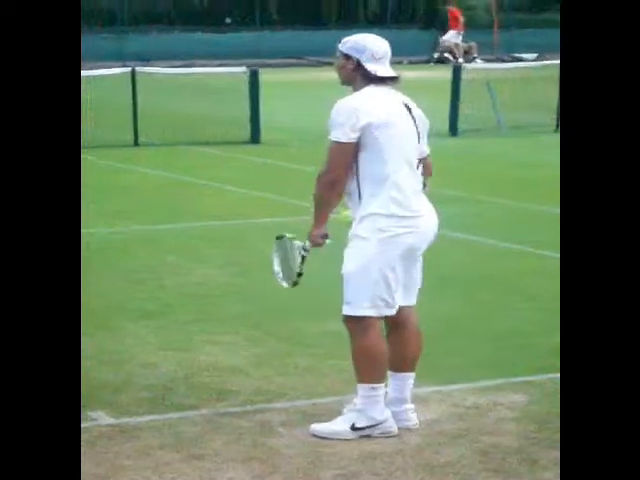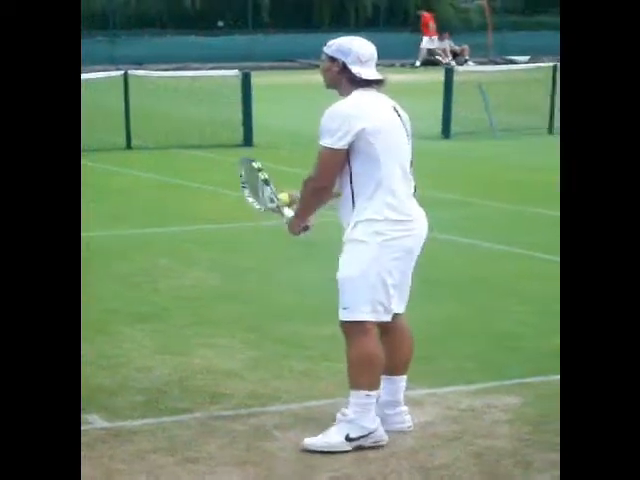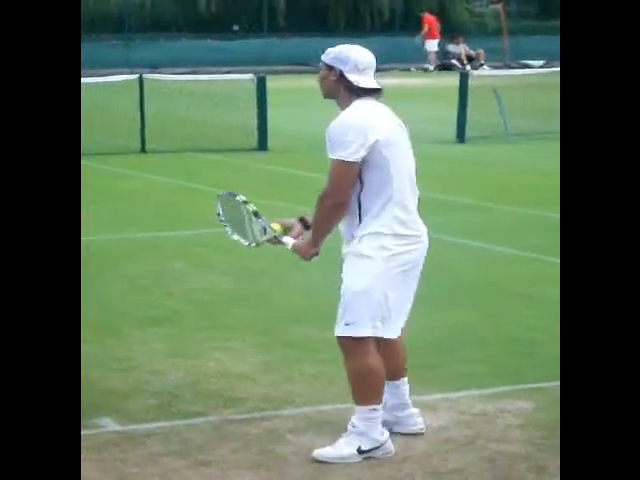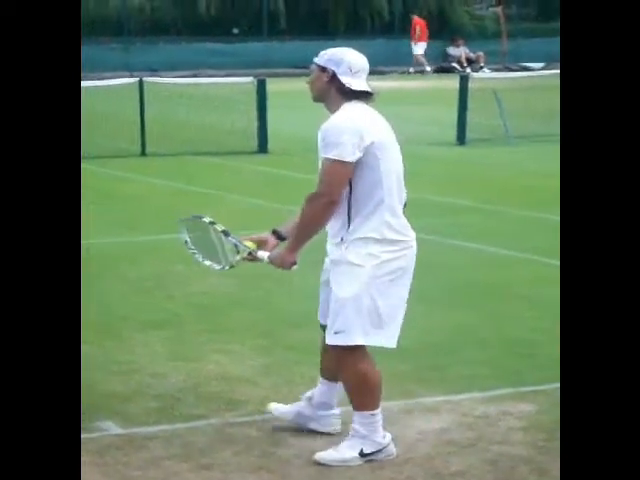
dt=0.4s
person 1, frame 1
left shoulder: (352, 106)
right shoulder: (408, 106)
left elbow: (334, 176)
left wrist: (319, 223)
left hip: (384, 226)
right hip: (415, 219)
left knee: (362, 317)
right knee: (401, 313)
left ankle: (372, 413)
right ankle: (398, 404)
person 1, frame 2
left shoulder: (343, 112)
right shoulder: (388, 108)
left elbow: (321, 181)
left wrist: (300, 216)
right wrist: (312, 200)
left hip: (377, 231)
right hip: (402, 223)
left knee: (359, 323)
right knee: (391, 317)
left ankle: (363, 422)
right ankle: (391, 408)
person 1, frame 3
left shoulder: (350, 123)
right shoulder: (378, 115)
left elbow: (336, 197)
left wrist: (312, 241)
right wrist: (305, 223)
left hip: (381, 244)
right hip: (396, 237)
left knee: (357, 337)
right knee: (383, 330)
left ankle: (369, 435)
right ankle: (399, 411)
person 1, frame 4
left shoulder: (343, 124)
right shoulder: (356, 120)
left elbow: (325, 199)
right elbow: (328, 199)
left wrist: (291, 248)
right wrist: (279, 235)
left hip: (371, 251)
right hip: (357, 246)
left knee: (349, 344)
right knee: (335, 333)
left ankle: (371, 438)
right ankle: (320, 408)
